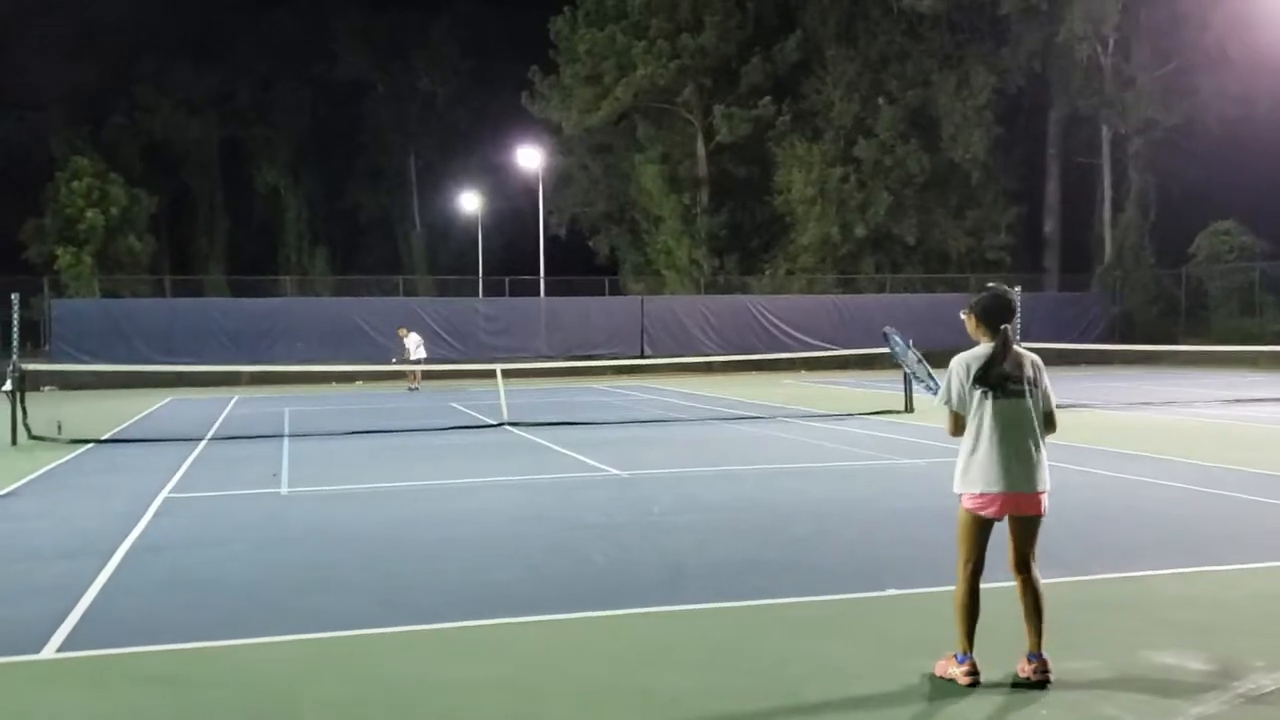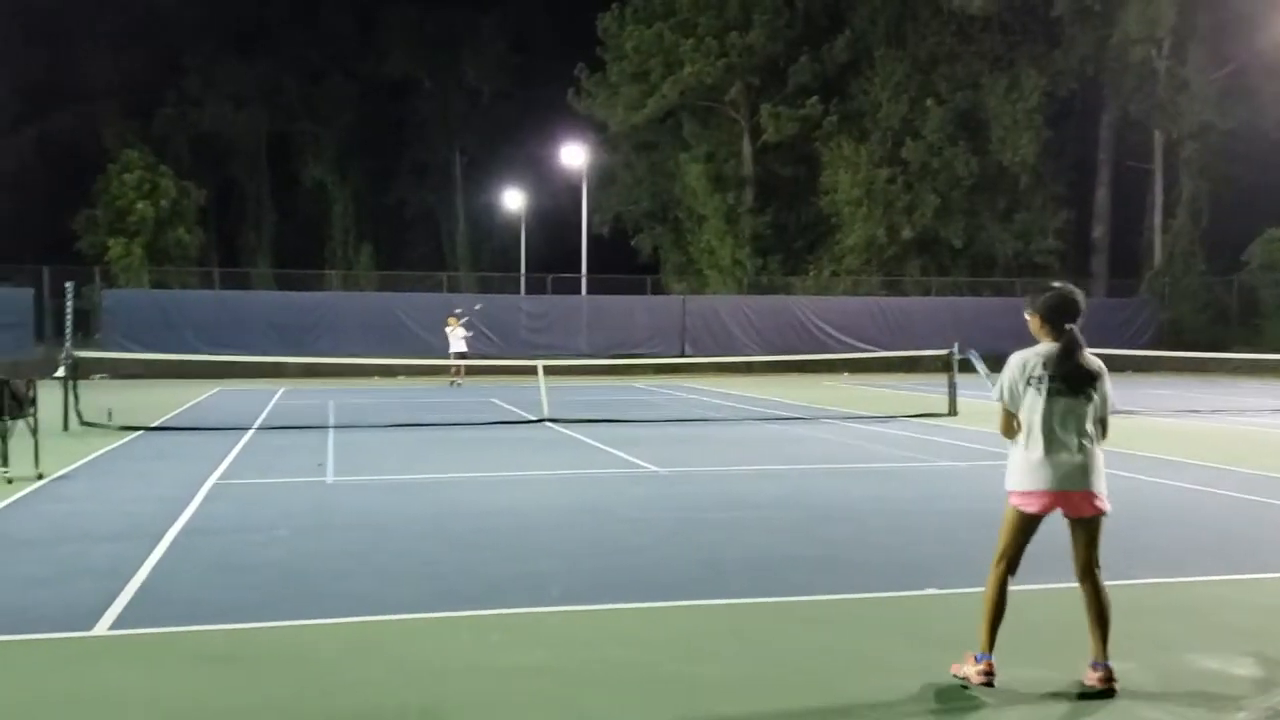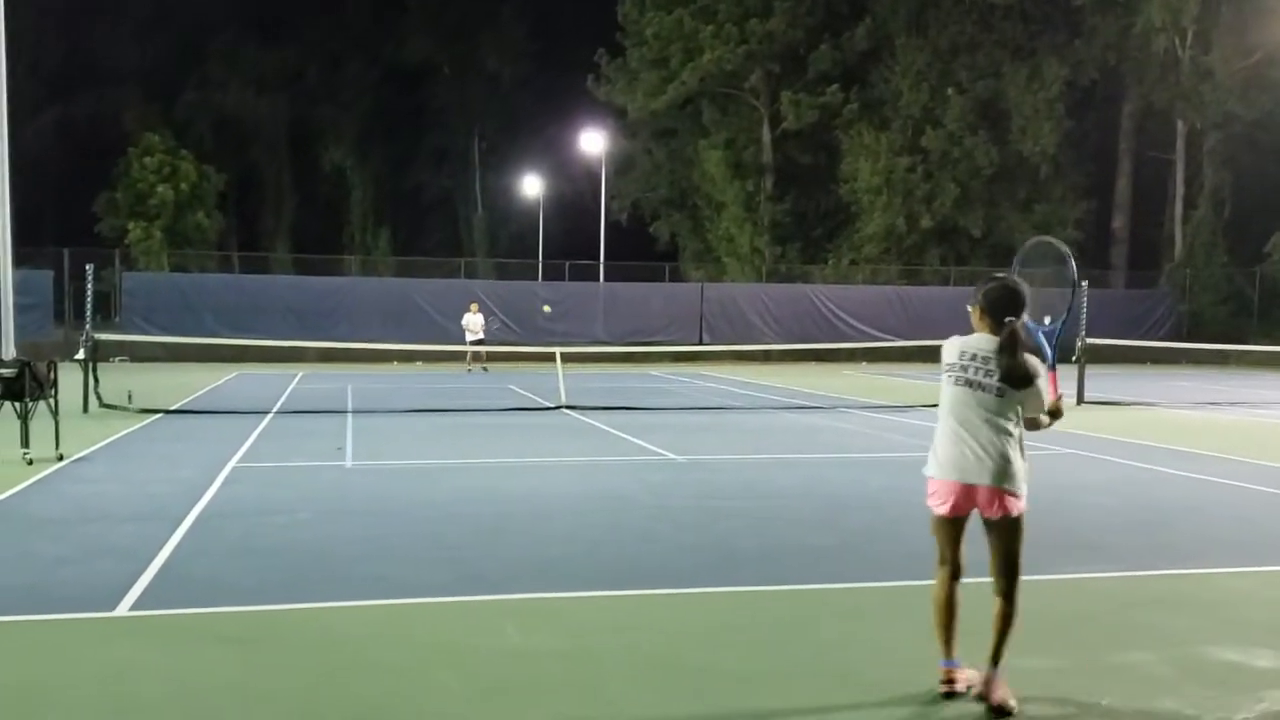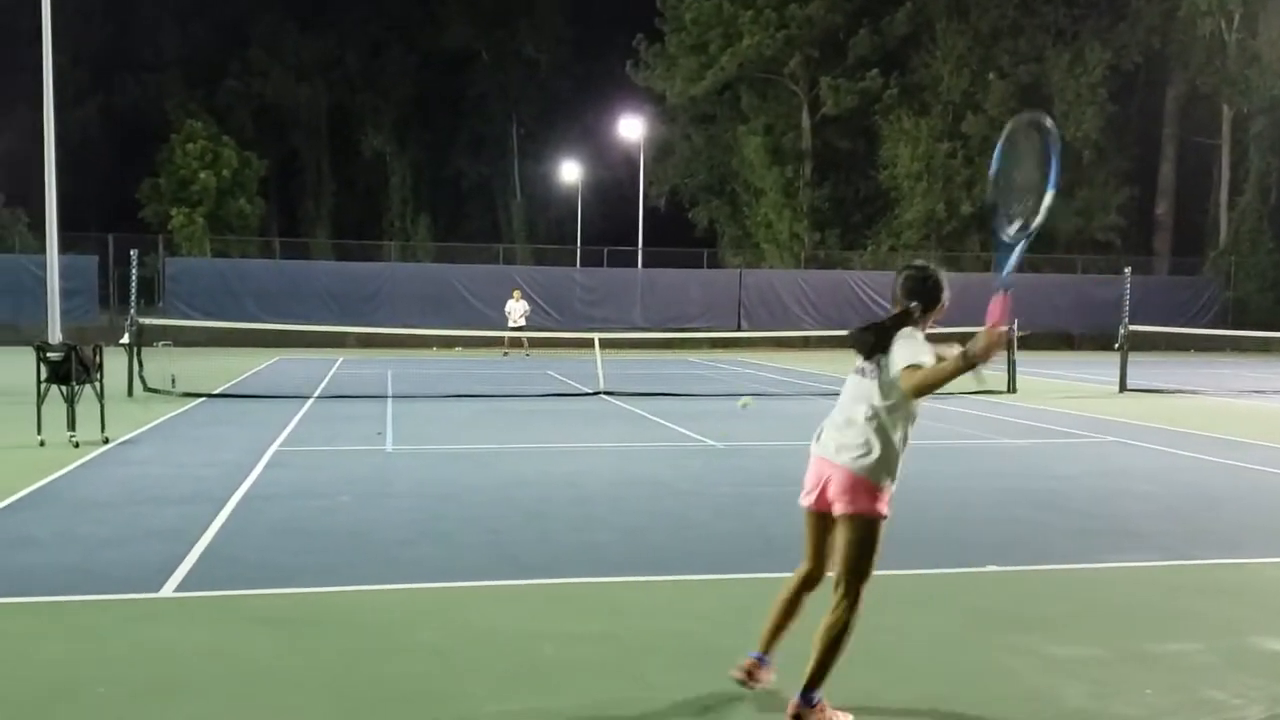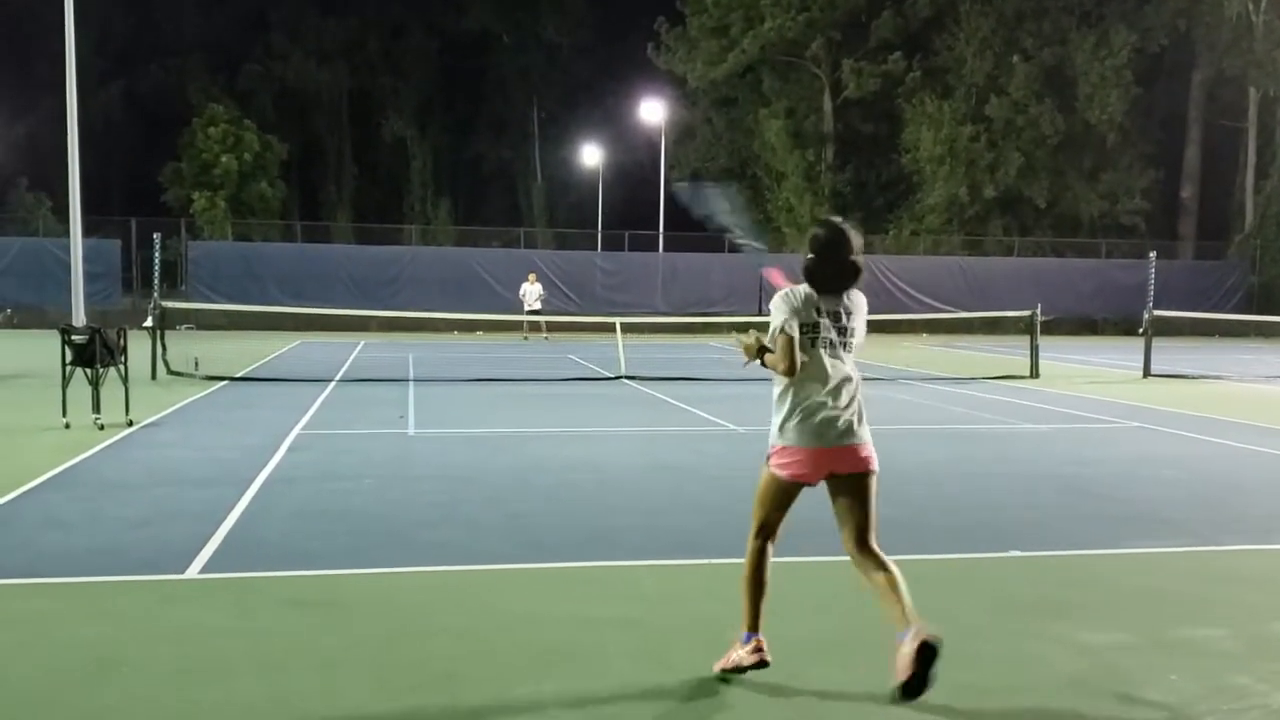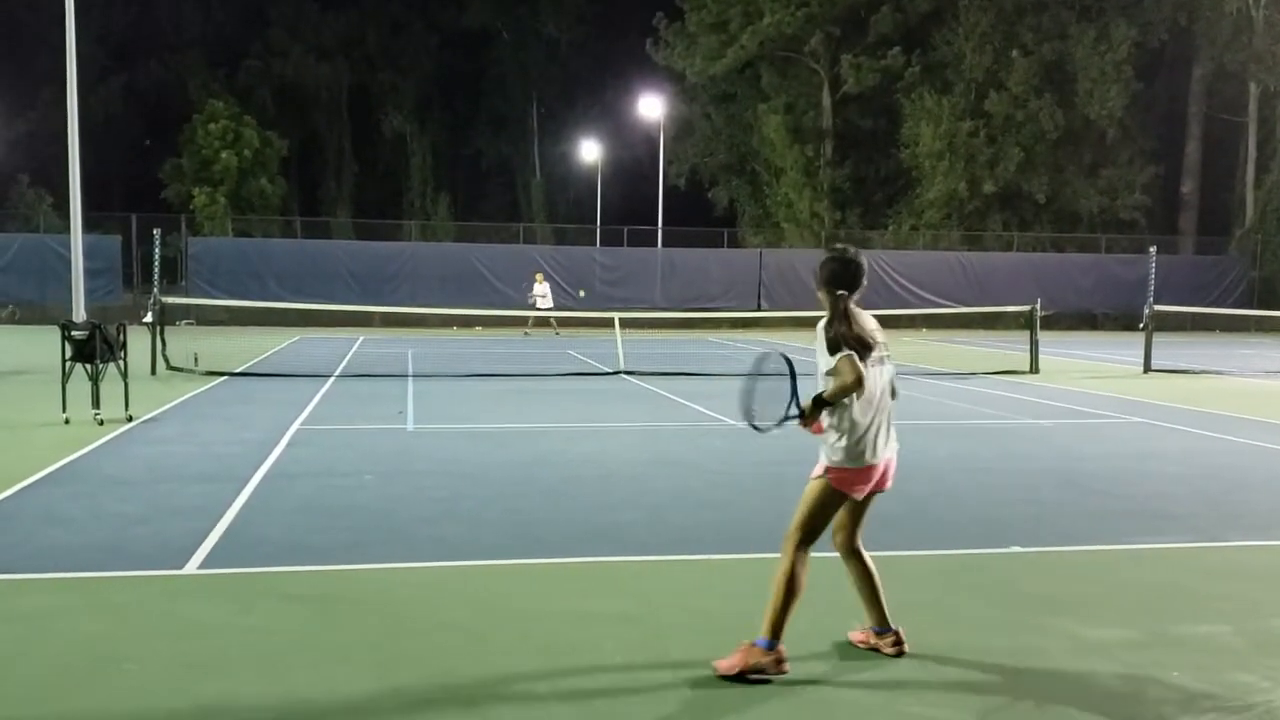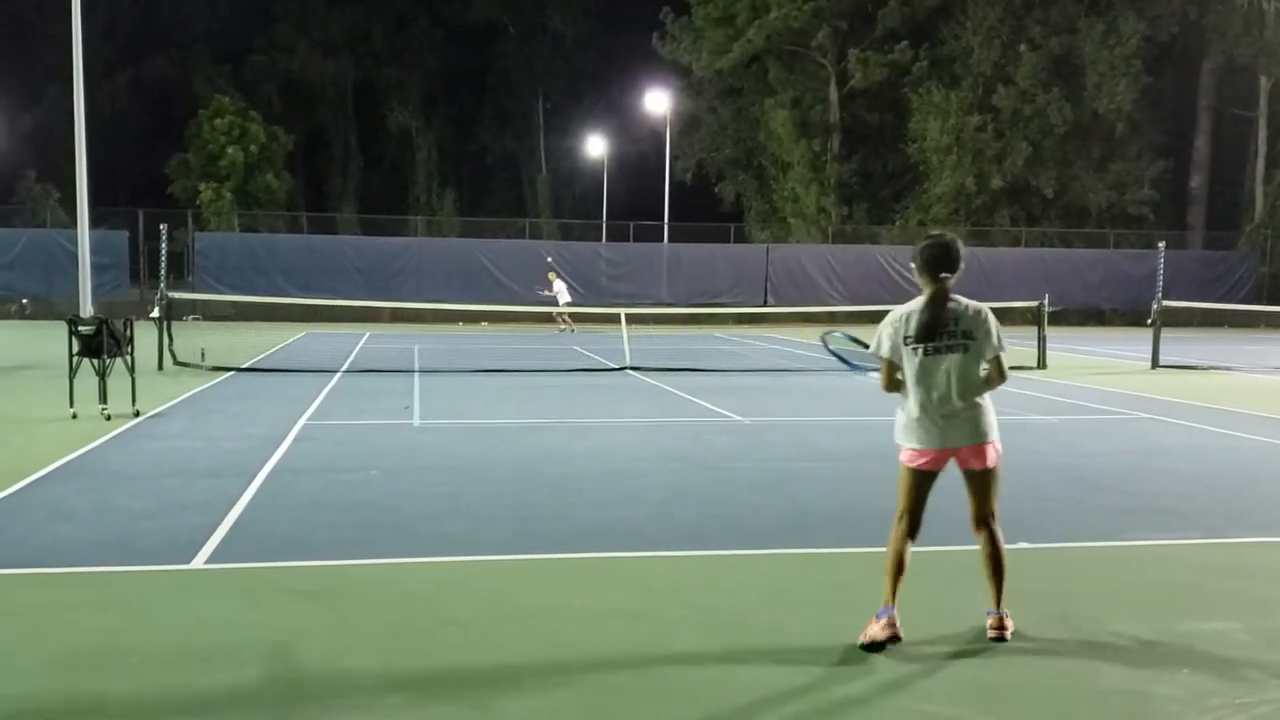
dt=0.5s
person 1, frame 1
left shoulder: (964, 363)
right shoulder: (1032, 363)
left elbow: (955, 429)
right elbow: (1050, 425)
left hip: (983, 482)
right hip: (1030, 482)
left knee: (969, 570)
right knee: (1024, 568)
left ankle: (965, 661)
right ankle: (1036, 660)
person 1, frame 2
left shoulder: (1021, 363)
right shoulder: (1094, 367)
left elbow: (1008, 429)
right elbow: (1100, 430)
left hip: (1034, 480)
right hip: (1084, 481)
left knee: (1003, 568)
right knee: (1089, 573)
left ankle: (983, 662)
right ankle: (1100, 667)
person 1, frame 3
left shoulder: (953, 347)
right shoulder: (1027, 366)
right elbow: (1033, 422)
right wrist: (1053, 414)
left hip: (950, 474)
right hip: (1000, 479)
left knee: (947, 570)
right knee: (1005, 582)
left ankle: (950, 668)
right ankle: (992, 680)
person 1, frame 4
left shoulder: (885, 335)
right shoulder: (910, 340)
right elbow: (909, 386)
left wrist: (961, 354)
right wrist: (969, 357)
left hip: (825, 459)
right hip: (858, 474)
left knee: (813, 570)
right knee: (847, 594)
left ankle: (756, 660)
person 1, frame 5
left shoulder: (789, 300)
right shoulder: (854, 300)
left elbow: (788, 367)
left wrist: (759, 351)
left hip: (797, 442)
right hip: (851, 443)
left knee: (760, 537)
right knee: (863, 550)
left ankle: (752, 644)
right ankle: (911, 635)
person 1, frame 6
left shoulder: (831, 326)
right shoulder: (869, 325)
left elbow: (854, 382)
right elbow: (888, 390)
left wrist: (816, 406)
left hip: (848, 457)
right hip: (881, 452)
left knee: (795, 548)
right knee: (847, 543)
left ankle: (765, 649)
right ankle: (884, 632)
person 1, frame 7
left shoulder: (900, 318)
right shoulder: (978, 314)
left elbow: (888, 383)
right elbow: (999, 375)
left hip: (923, 435)
right hip: (975, 431)
left knee: (905, 525)
right knee: (986, 522)
left ankle: (888, 617)
right ankle: (997, 615)
